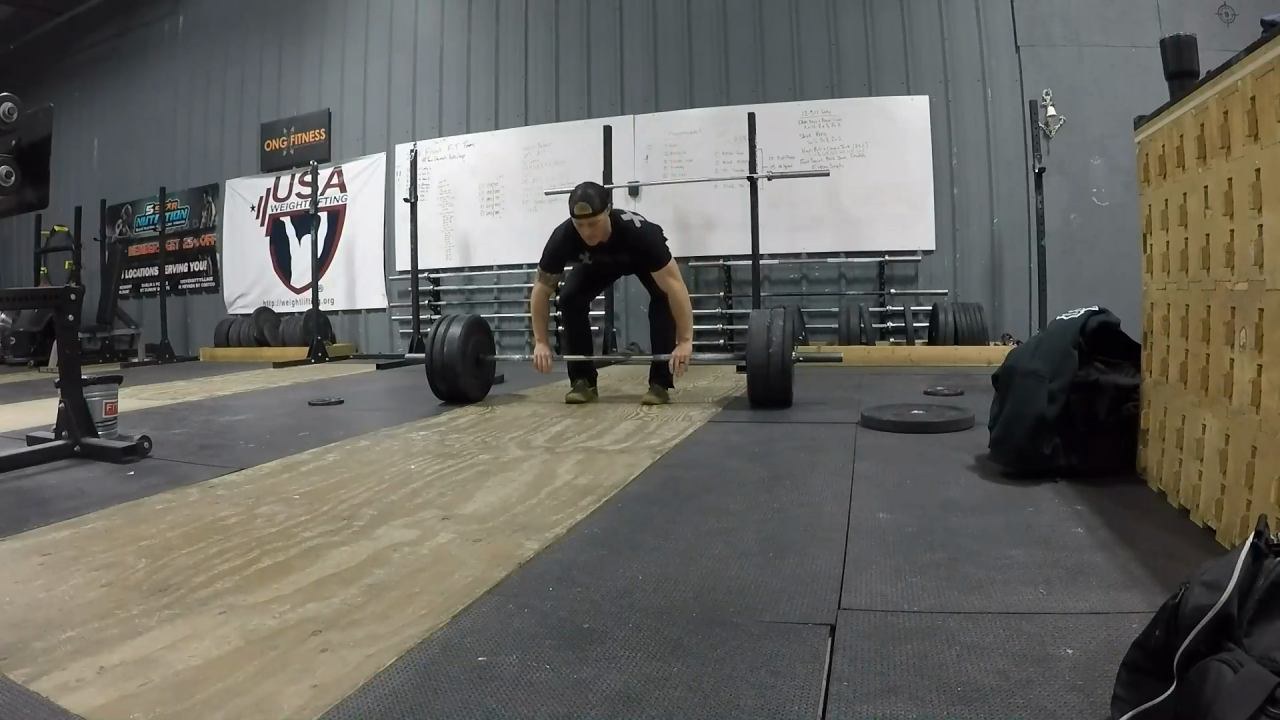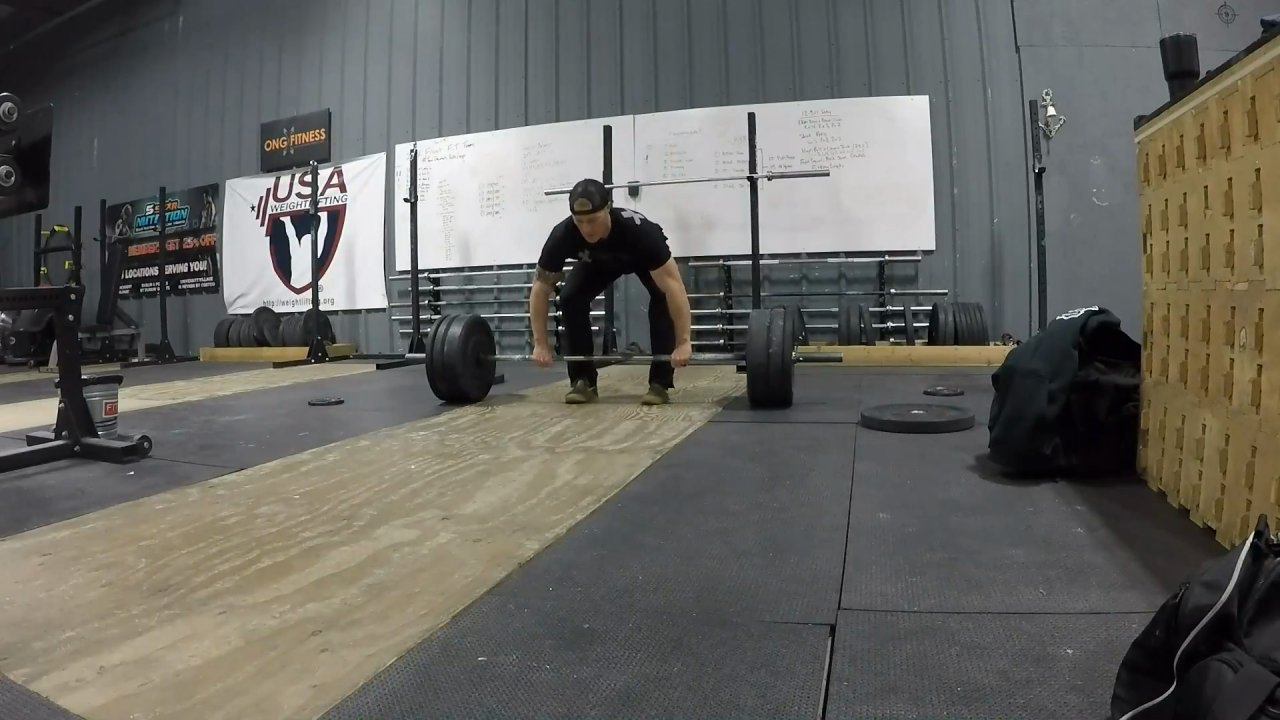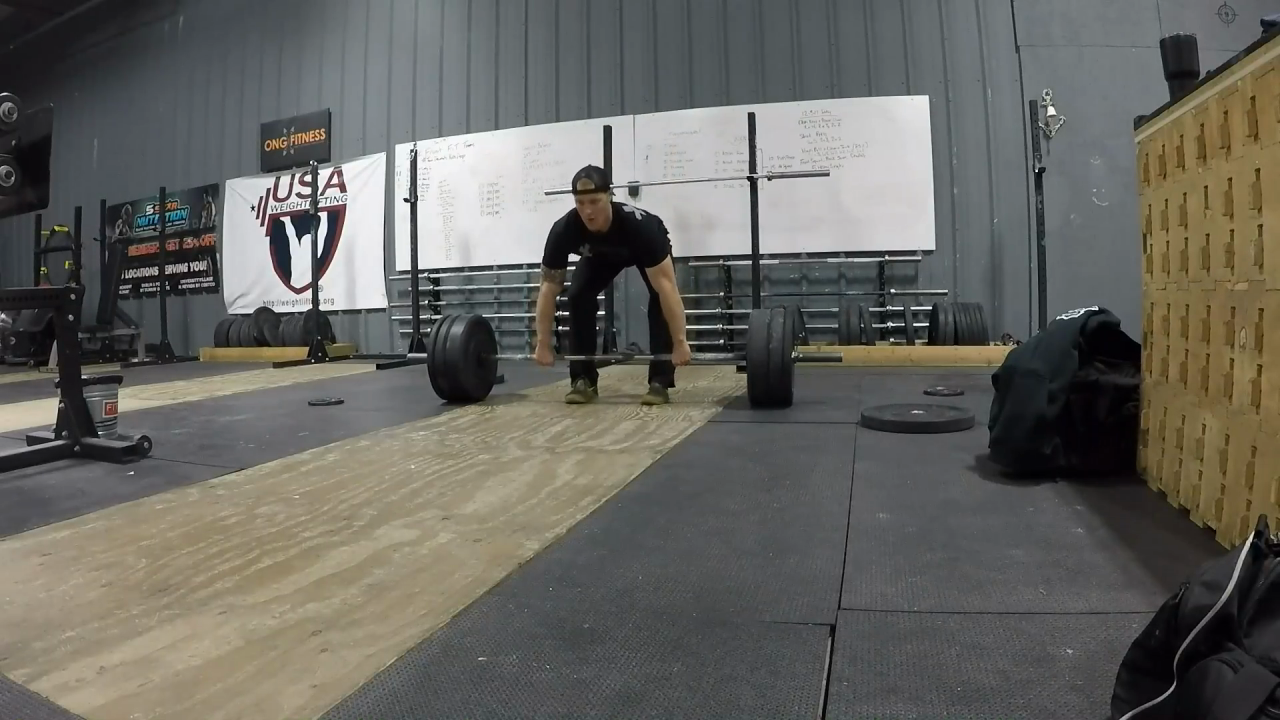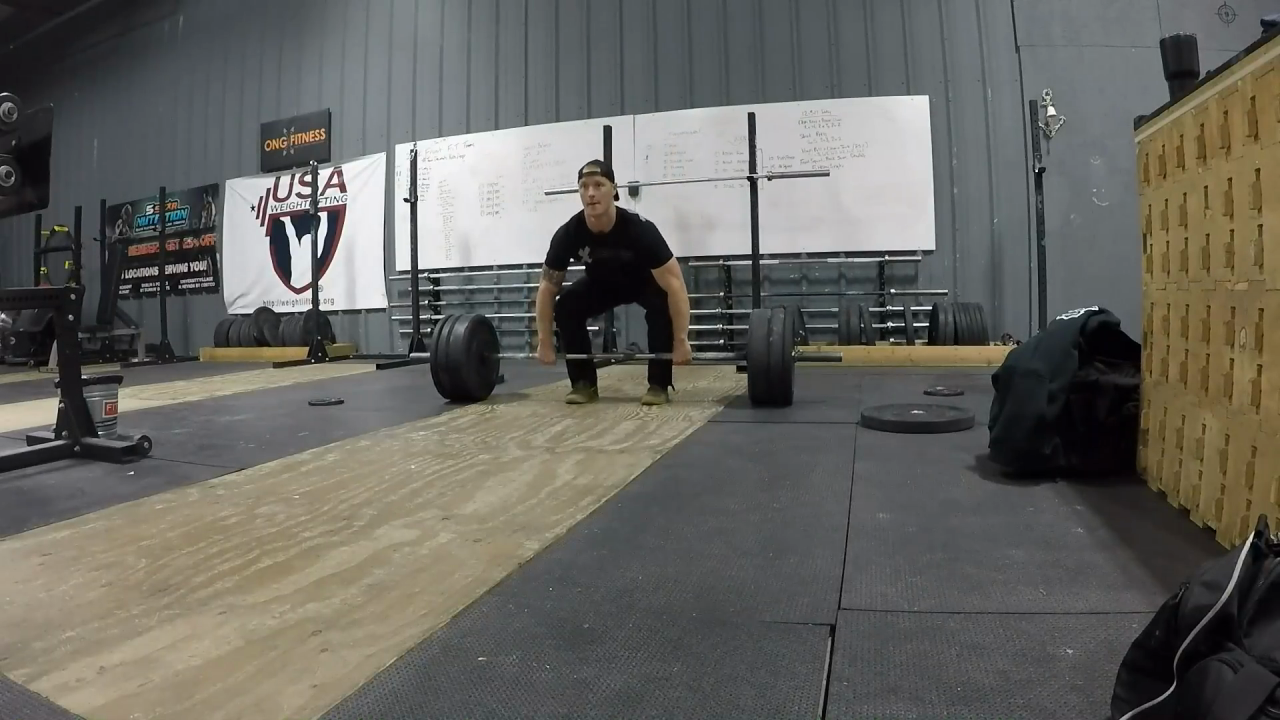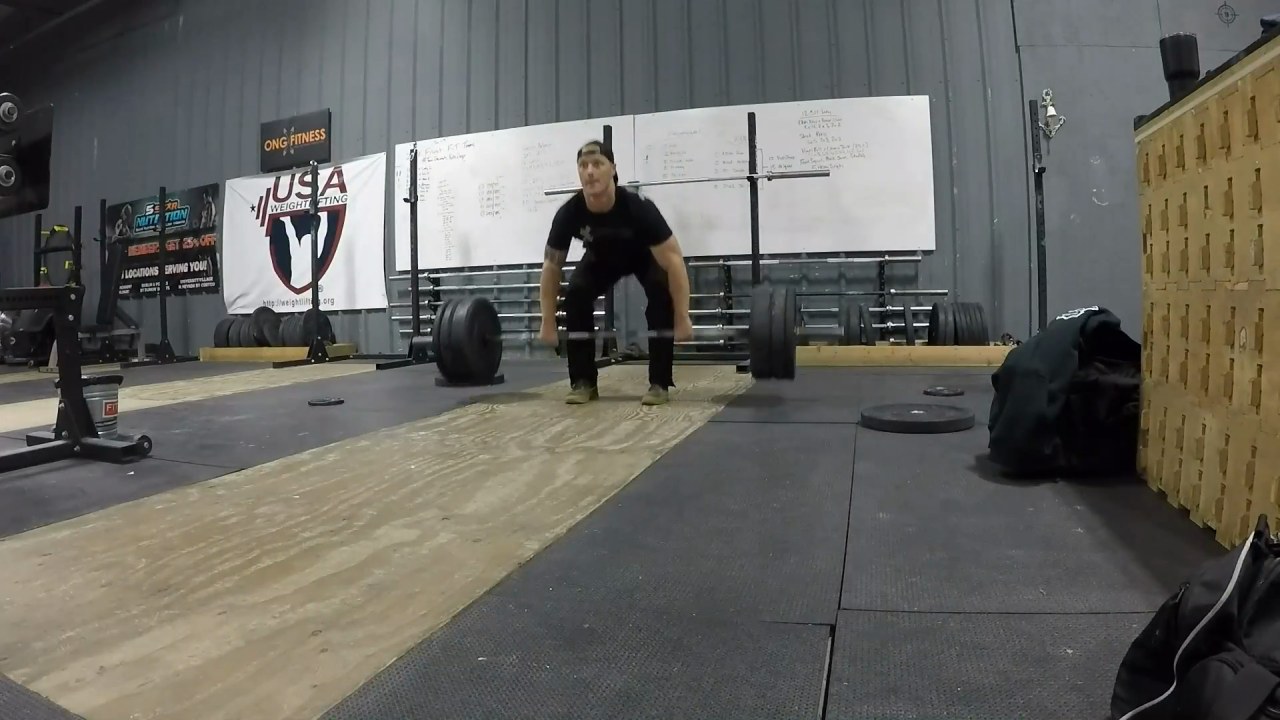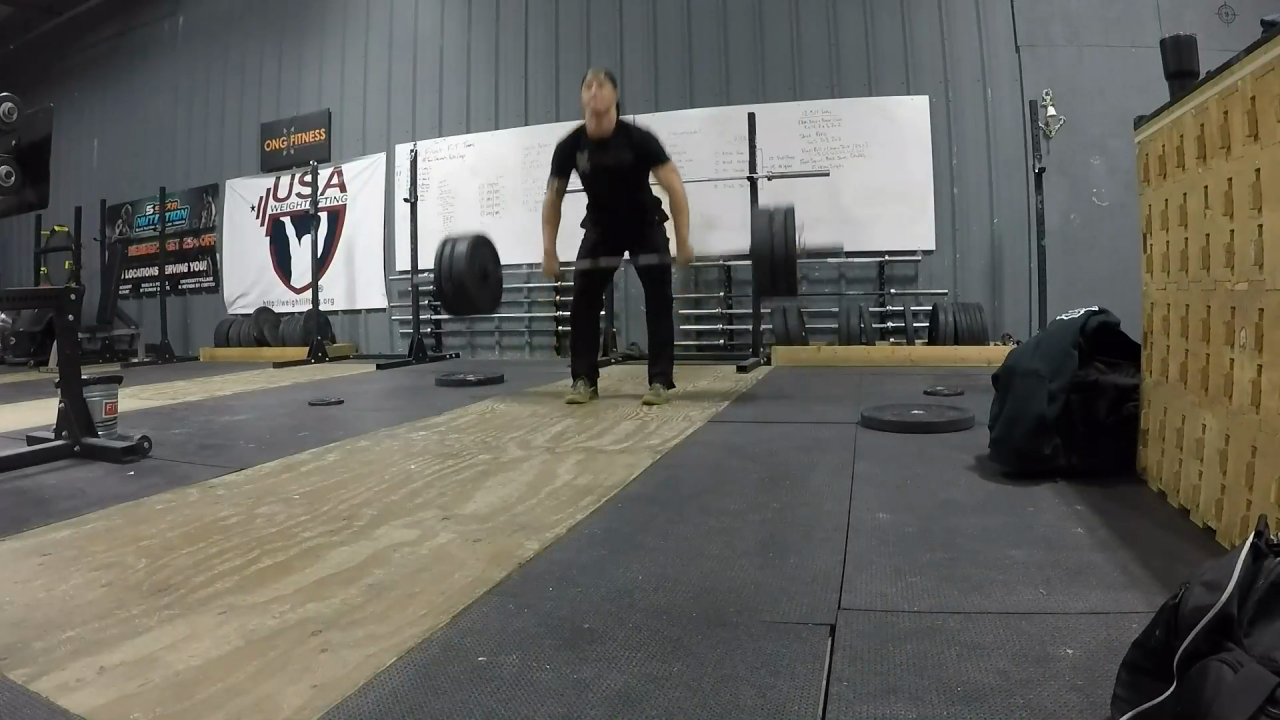
dt=0.3s
person 1, frame 1
left shoulder: (638, 232)
right shoulder: (562, 239)
left elbow: (675, 287)
right elbow: (541, 290)
left wrist: (685, 341)
right wrist: (541, 342)
left hip: (641, 257)
right hip: (597, 263)
left knee: (663, 296)
right knee: (570, 298)
left ankle: (660, 383)
right ankle: (583, 380)
person 1, frame 2
left shoulder: (638, 230)
right shoulder: (562, 236)
left elbow: (673, 287)
right elbow: (540, 290)
left wrist: (683, 342)
right wrist: (540, 343)
left hip: (641, 256)
right hip: (597, 262)
left knee: (662, 296)
right knee: (570, 298)
left ankle: (660, 383)
right ankle: (583, 380)
person 1, frame 3
left shoulder: (639, 225)
right shoulder: (563, 231)
left elbow: (667, 288)
right elbow: (549, 289)
left wrist: (680, 343)
right wrist: (543, 344)
left hip: (641, 249)
right hip: (599, 256)
left knee: (659, 297)
right knee: (578, 296)
left ankle: (659, 382)
right ankle: (584, 380)
person 1, frame 4
left shoulder: (639, 230)
right shoulder: (568, 235)
left elbow: (675, 285)
right elbow: (547, 289)
left wrist: (681, 341)
right wrist: (545, 342)
left hip: (643, 282)
right hip: (601, 284)
left knee: (661, 303)
right knee: (565, 304)
left ankle: (658, 383)
right ankle: (584, 382)
person 1, frame 5
left shoulder: (637, 208)
right shoulder: (569, 214)
left elbow: (672, 261)
right elbow: (551, 268)
left wrist: (681, 318)
right wrist: (549, 322)
left hip: (644, 256)
right hip: (601, 258)
left knee: (660, 295)
right knee: (575, 297)
left ankle: (659, 383)
right ankle: (583, 382)
person 1, frame 6
left shoulder: (638, 138)
right shoulder: (569, 146)
left elbow: (673, 186)
right elbow: (553, 200)
left wrist: (682, 241)
right wrist: (549, 252)
left hip: (644, 224)
right hip: (600, 227)
left knee: (658, 292)
right knee: (584, 295)
left ankle: (660, 382)
right ankle: (584, 380)
